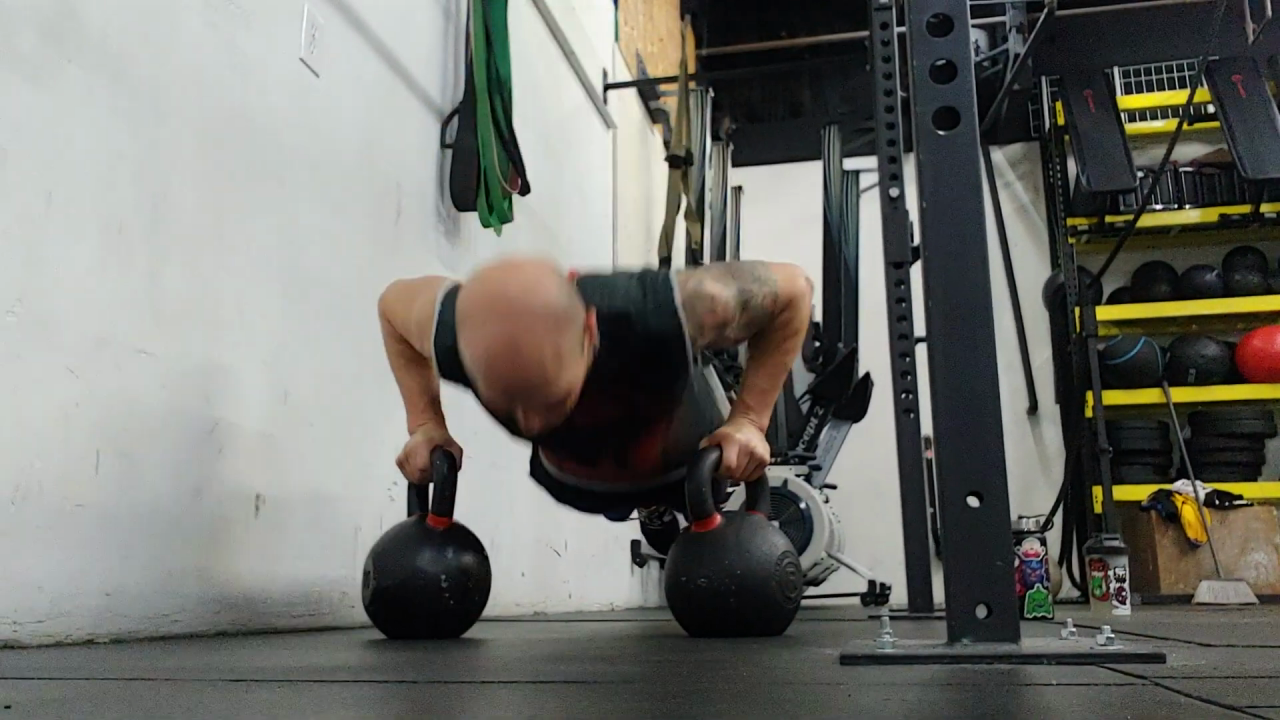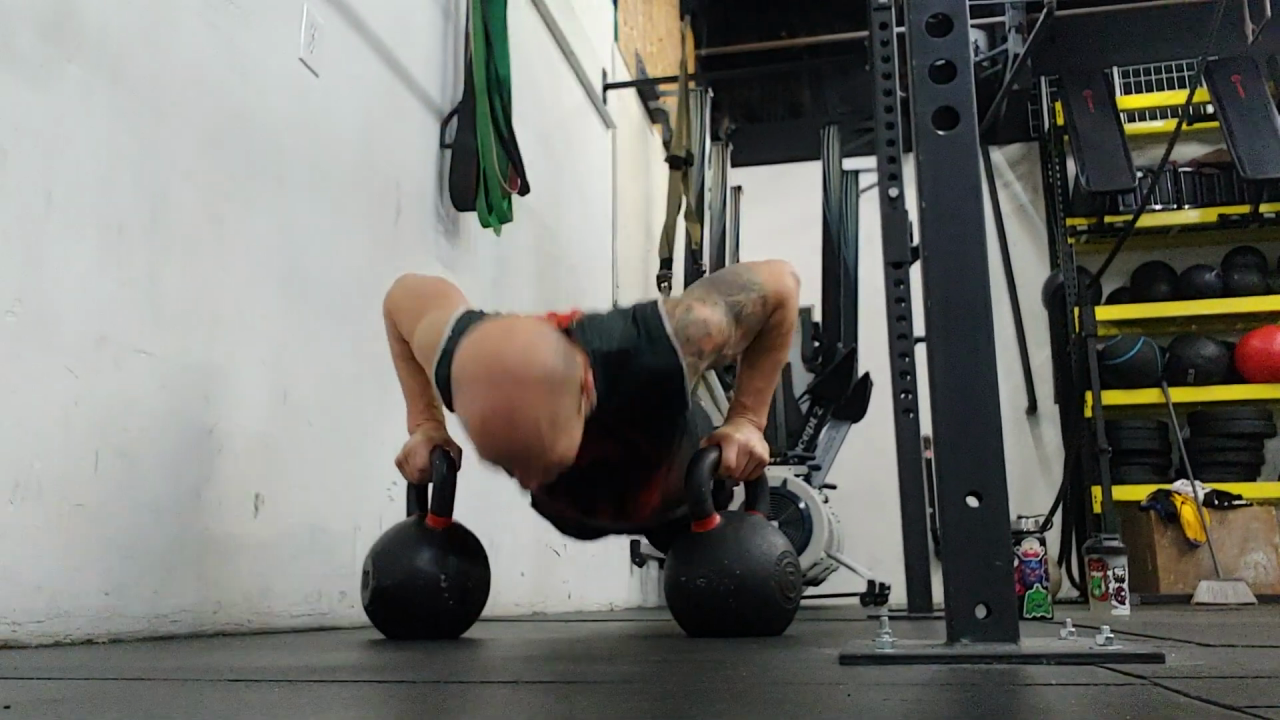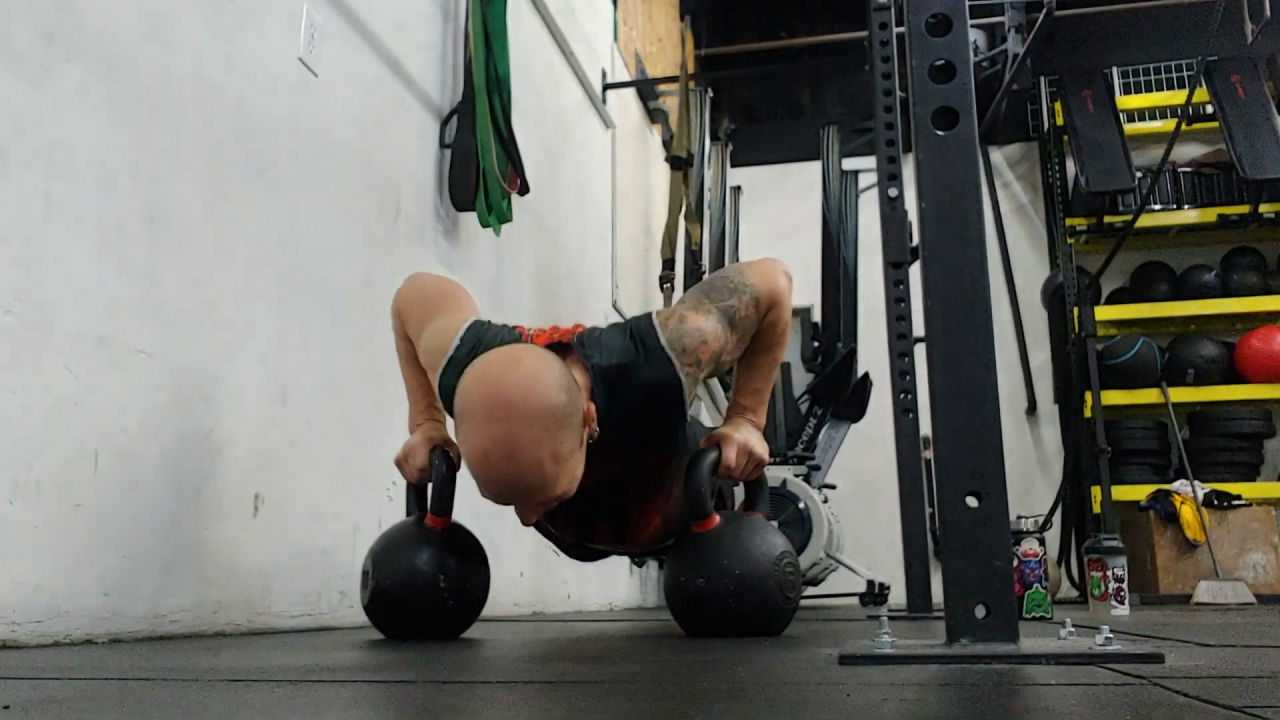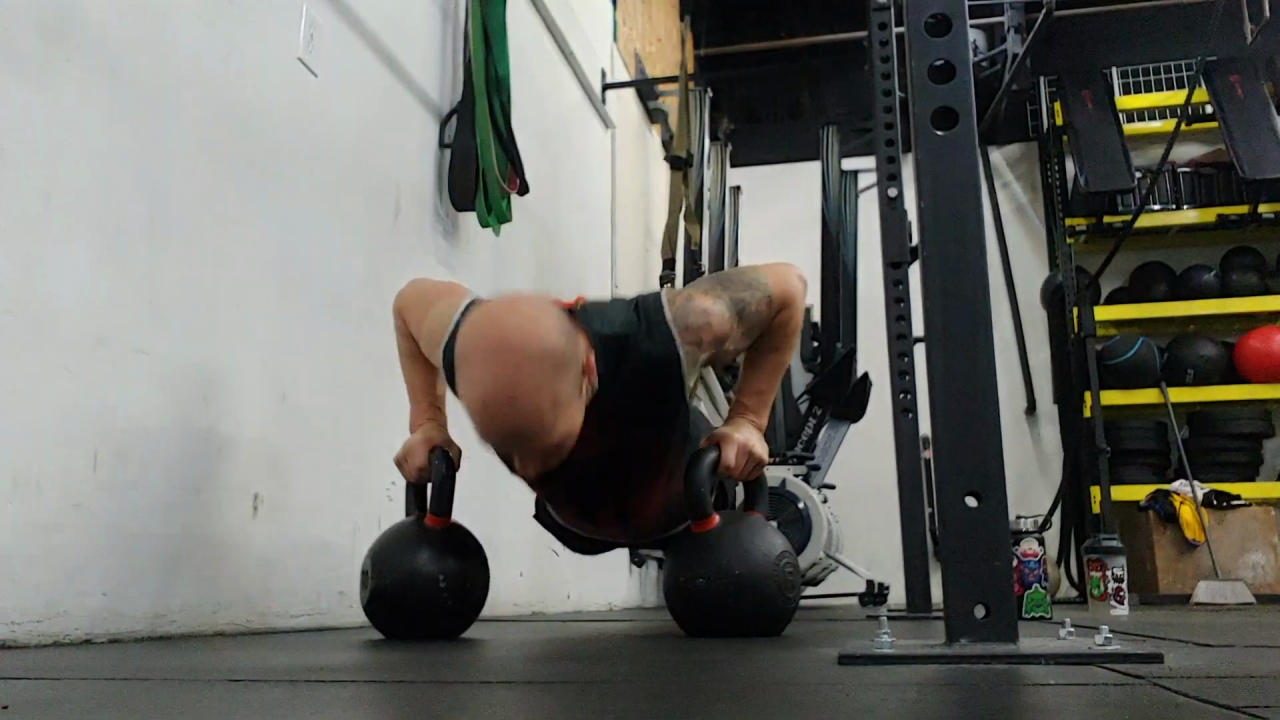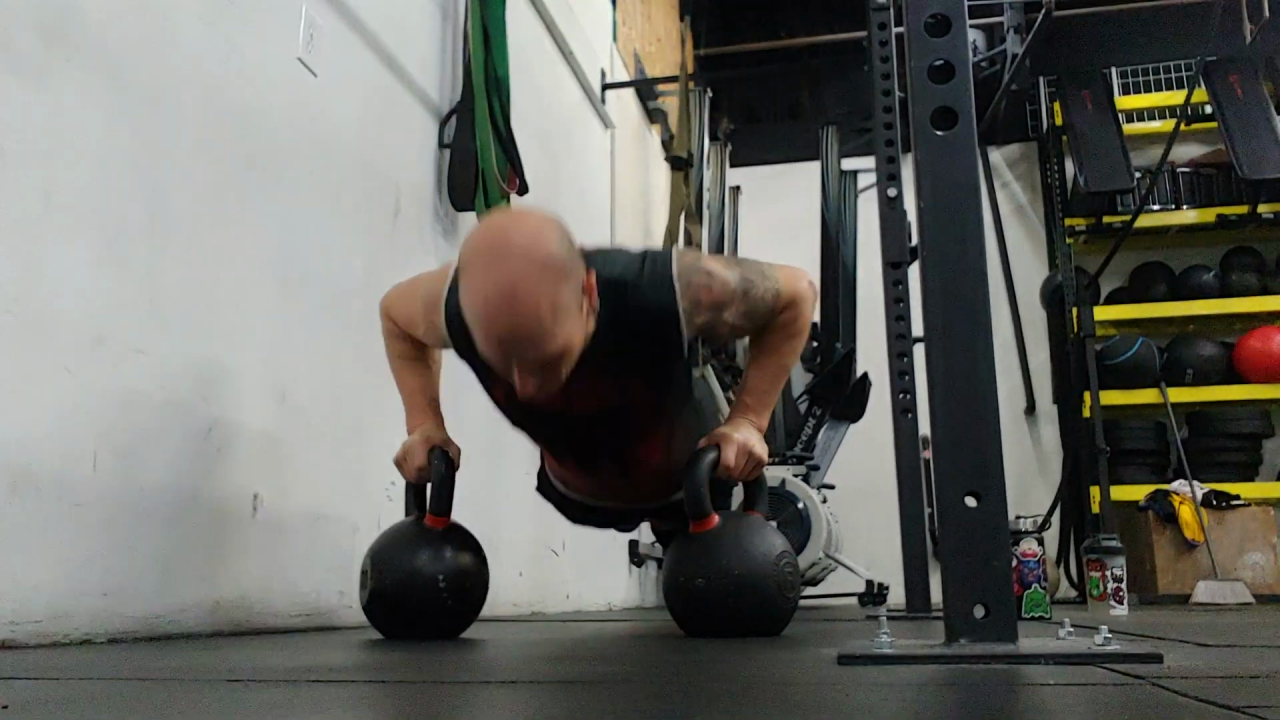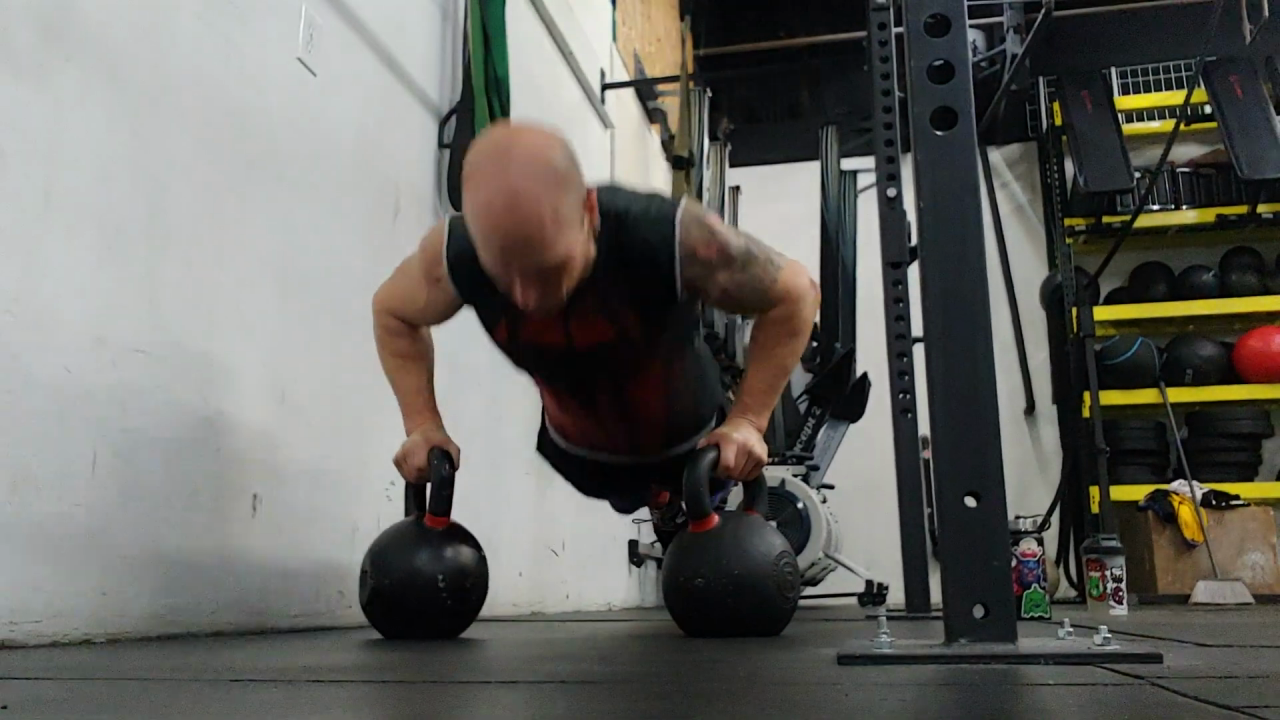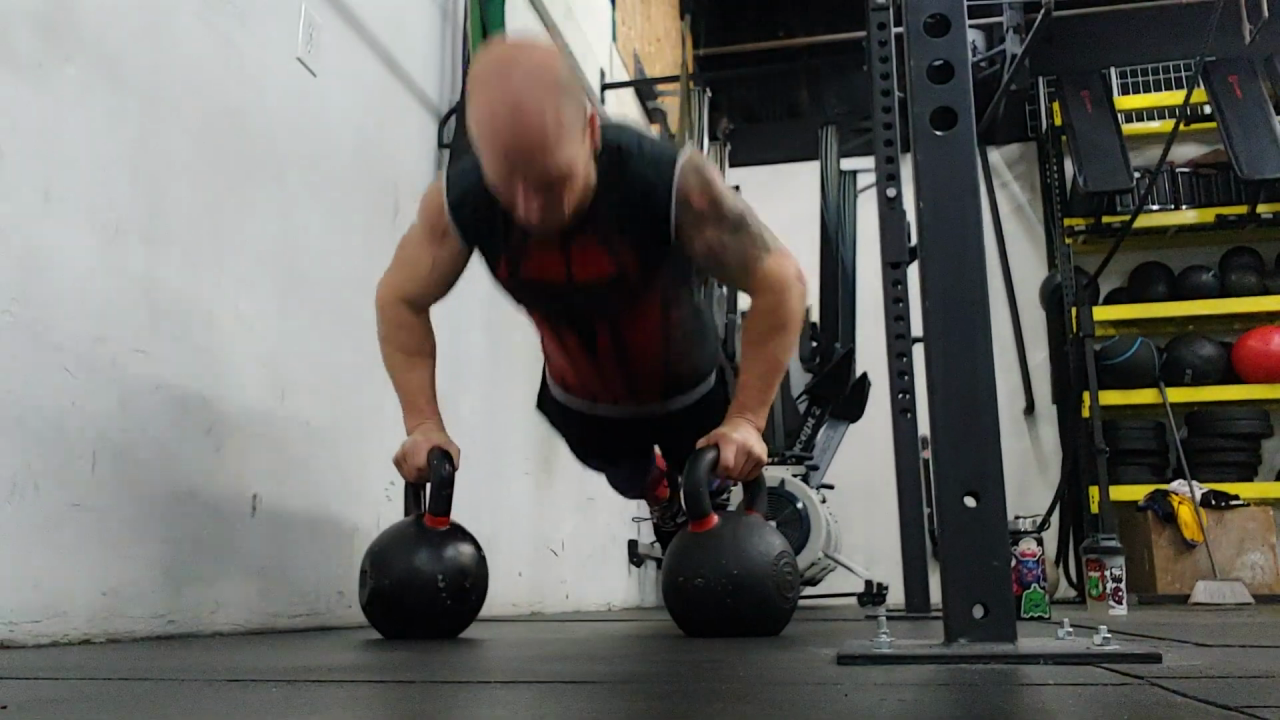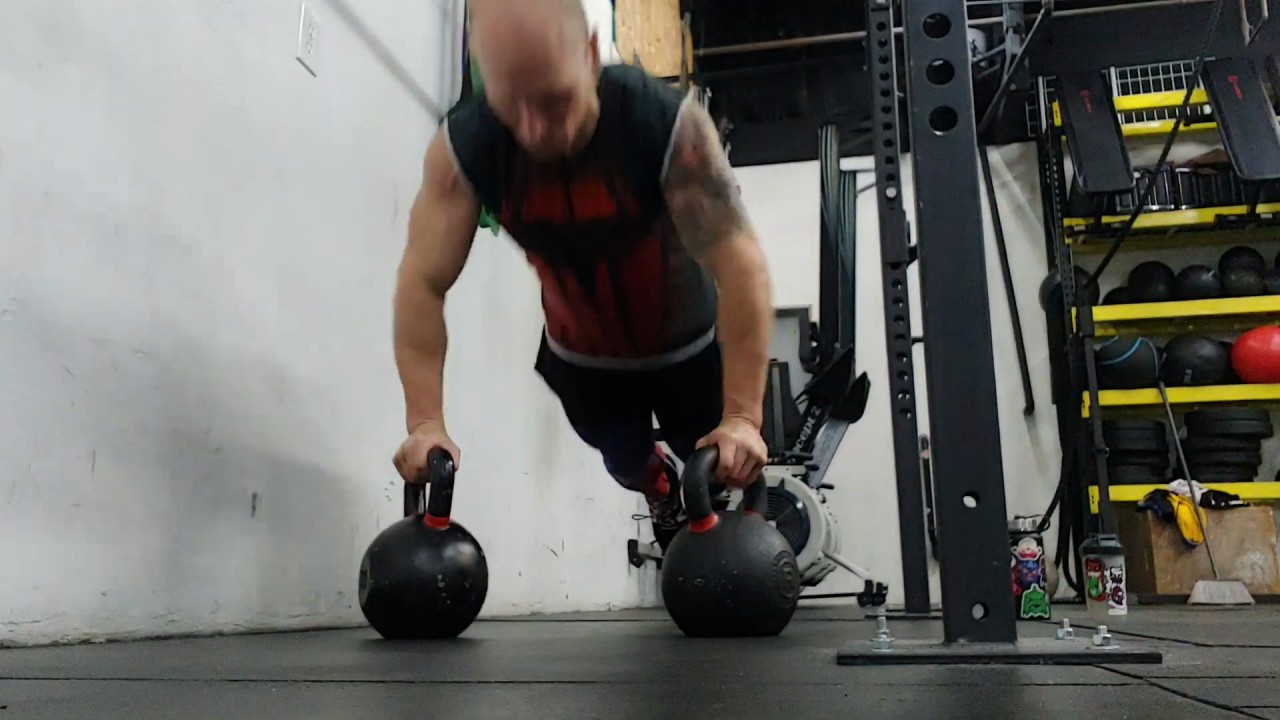
dt=0.1s
person 1, frame 1
left shoulder: (669, 316)
right shoulder: (450, 335)
left elbow: (793, 290)
right elbow: (394, 304)
left wrist: (749, 420)
right wrist: (425, 426)
left hip: (684, 462)
right ankle: (650, 503)
person 1, frame 2
left shoulder: (663, 352)
right shoulder: (456, 362)
left elbow: (780, 283)
right elbow: (401, 295)
left wrist: (747, 420)
right wrist: (425, 423)
person 1, frame 3
left shoulder: (663, 363)
right shoulder: (460, 373)
left elbow: (772, 284)
right elbow: (412, 295)
left wrist: (746, 421)
right wrist: (426, 424)
person 1, frame 4
left shoulder: (666, 337)
right shoulder: (462, 346)
left elbow: (786, 286)
right elbow: (411, 299)
left wrist: (748, 421)
right wrist: (428, 425)
person 1, frame 5
left shoulder: (669, 295)
right shoulder: (455, 309)
left elbow: (796, 295)
right elbow: (395, 315)
left wrist: (747, 423)
right wrist: (424, 425)
person 1, frame 6
left shoulder: (671, 235)
right shoulder: (455, 254)
left elbow: (794, 294)
right elbow: (393, 311)
left wrist: (749, 421)
right wrist: (423, 427)
left hip: (687, 437)
right hip: (581, 448)
right ankle: (663, 500)
person 1, frame 7
left shoulder: (670, 181)
right shoulder: (458, 201)
left elbow: (780, 285)
right elbow: (401, 300)
left wrist: (746, 421)
right wrist: (423, 425)
left hip: (687, 395)
right hip: (580, 404)
left knee: (709, 490)
right knee: (629, 482)
right ankle: (659, 494)
person 1, frame 8
left shoulder: (667, 123)
right shoulder: (463, 147)
left elbow: (741, 270)
right elbow: (423, 283)
left wrist: (744, 417)
right wrist: (424, 422)
left hip: (685, 349)
right hip: (580, 359)
left knee: (715, 464)
right knee: (627, 465)
right ankle: (660, 489)
